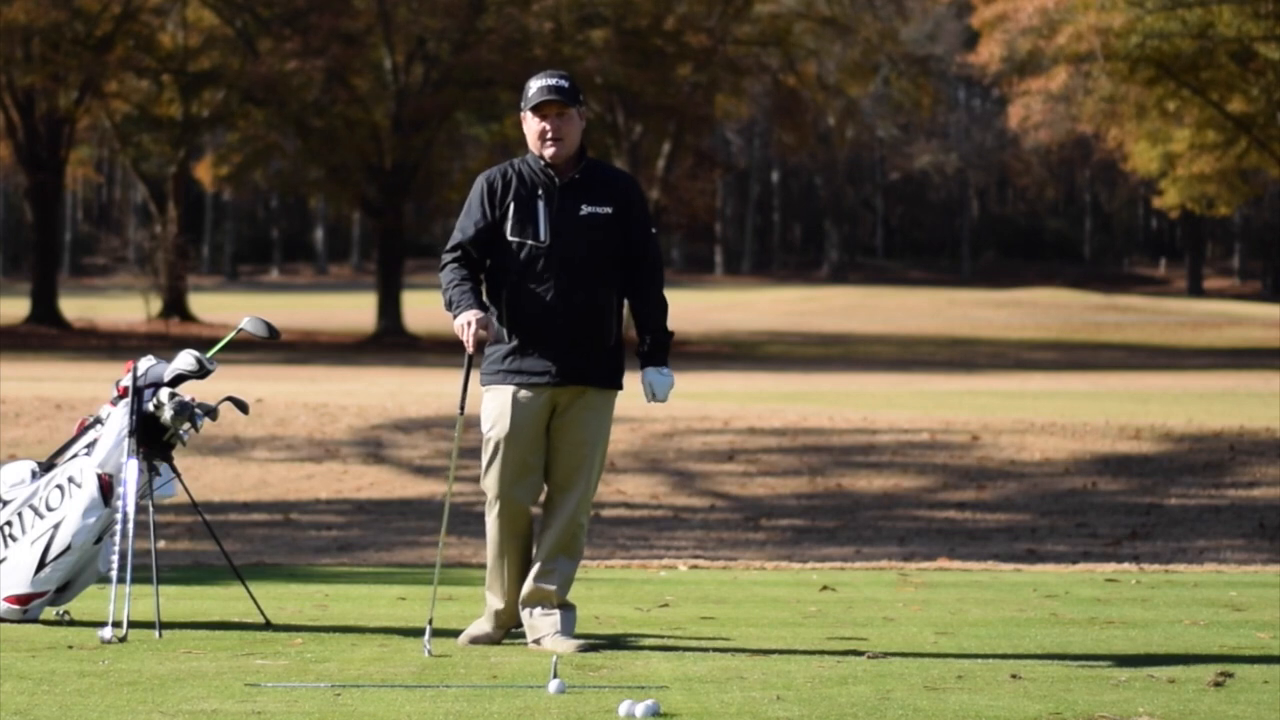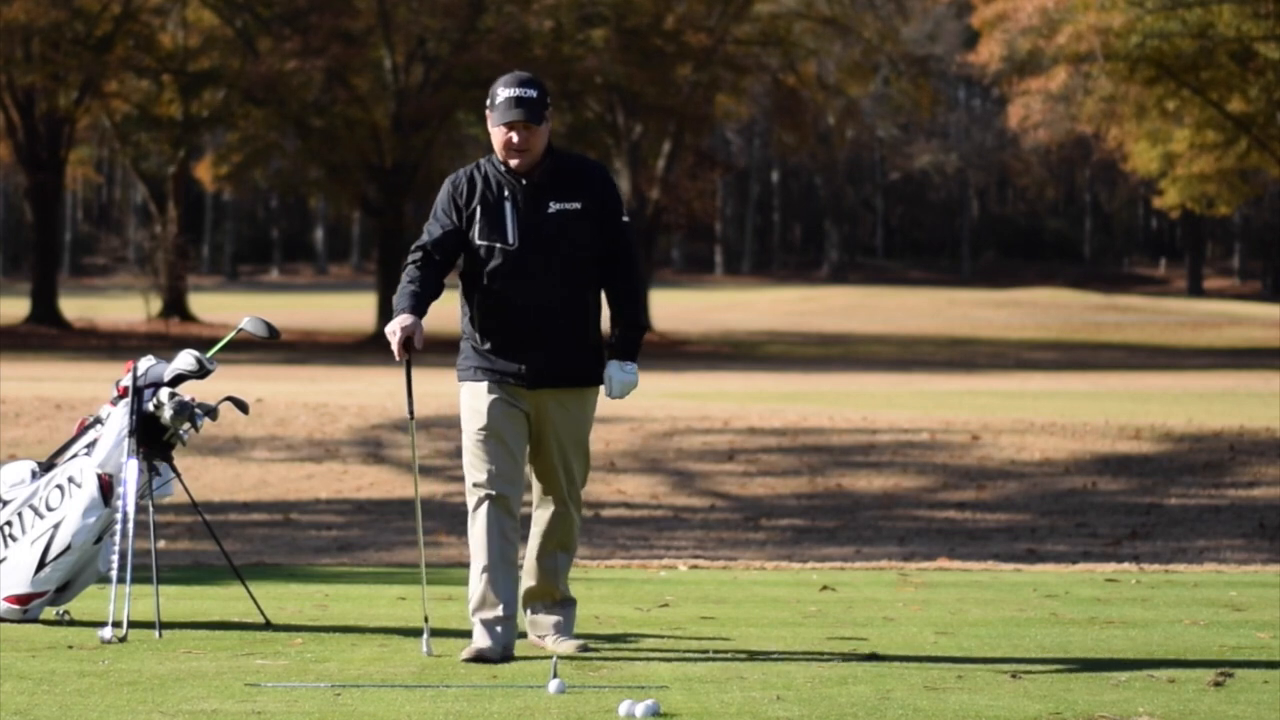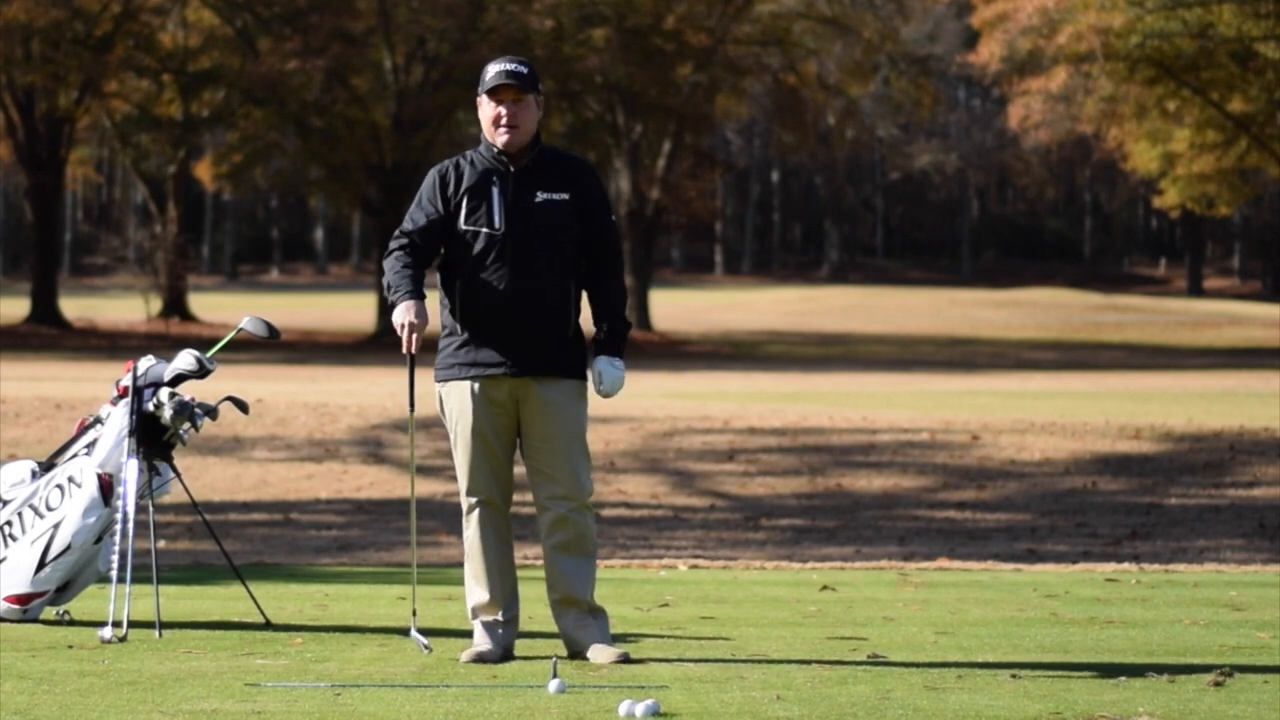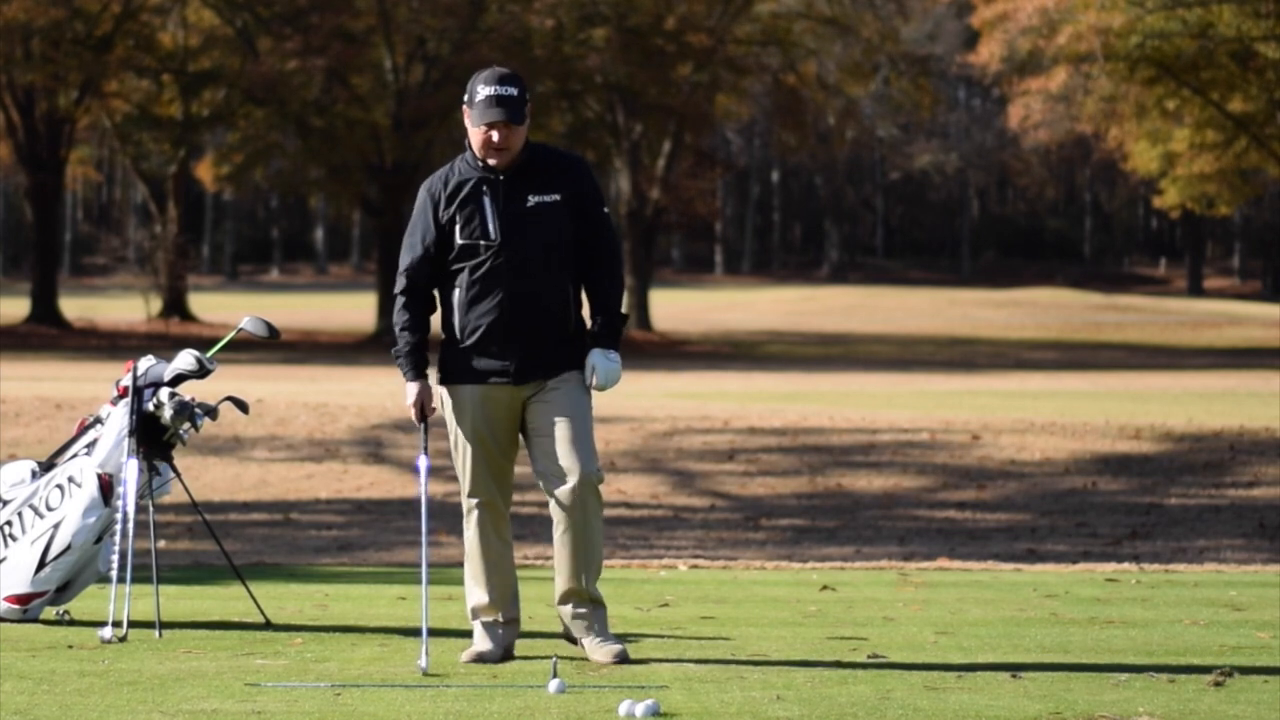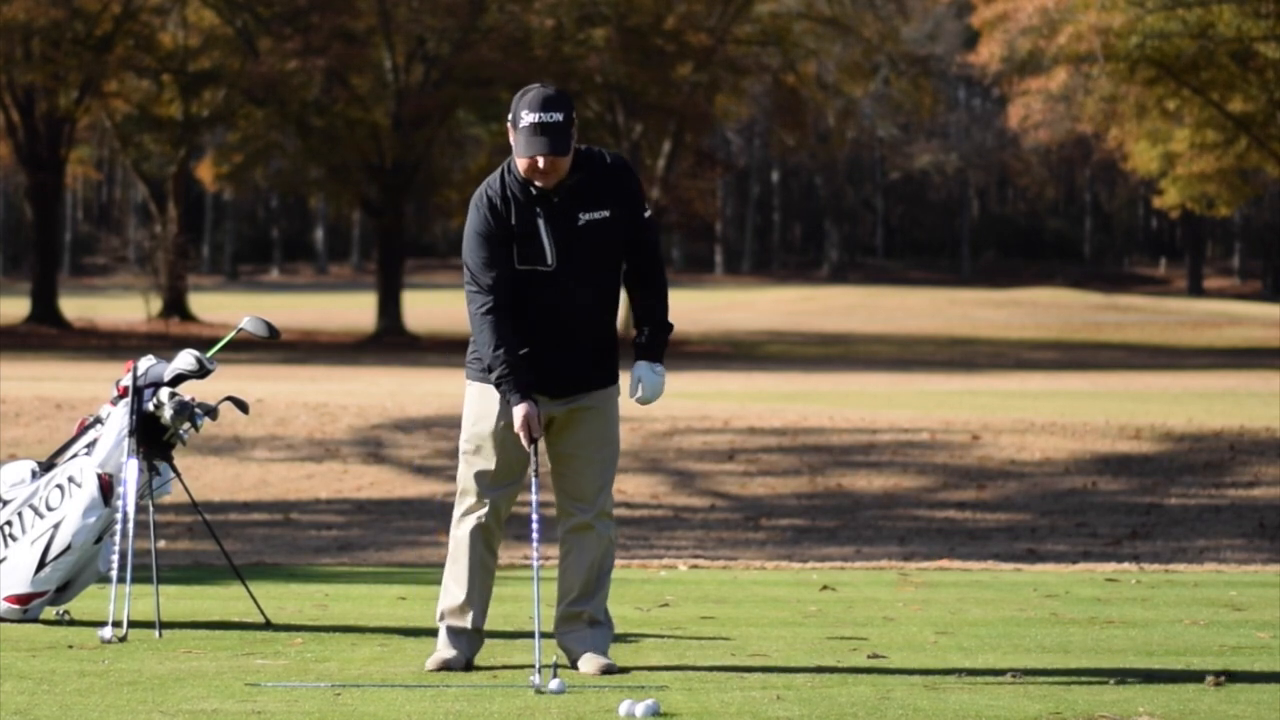
dt=1s
person 1, frame 1
left shoulder: (618, 191)
right shoulder: (497, 185)
left elbow: (644, 279)
right elbow: (459, 257)
left wrist: (654, 354)
right wrist: (467, 304)
left hip: (591, 374)
right hip: (513, 366)
left knee: (571, 498)
right knee: (506, 495)
left ankle: (545, 612)
right ankle: (503, 606)
person 1, frame 2
left shoulder: (589, 182)
right shoulder: (465, 187)
left elbow: (622, 269)
right elbow: (429, 255)
left wrist: (625, 347)
right wrist: (409, 308)
left hip: (570, 372)
right hip: (490, 370)
left knee: (560, 497)
right knee: (491, 493)
left ankle: (546, 611)
right ankle: (493, 626)
person 1, frame 3
left shoulder: (575, 178)
right shoulder: (450, 178)
left elbow: (605, 267)
right elbow: (406, 246)
left wrist: (611, 346)
right wrist: (407, 295)
left hip: (555, 368)
right hip: (471, 365)
left knee: (567, 498)
right knee: (483, 500)
left ankle: (583, 627)
right ankle: (493, 627)
person 1, frame 4
left shoulder: (567, 174)
right shoulder: (441, 190)
left elbow: (602, 259)
right elbow: (412, 287)
left wrist: (606, 338)
right wrist: (413, 369)
left hip: (558, 367)
right hip: (473, 374)
left knee: (576, 482)
right knee: (484, 503)
left ankle: (584, 617)
right ankle: (493, 627)
person 1, frame 5
left shoulder: (614, 179)
right shoulder: (491, 201)
left elbow: (645, 266)
right elbow: (487, 304)
left wrist: (650, 349)
right wrist: (515, 392)
left hip: (589, 380)
right hip: (503, 377)
left knee: (589, 510)
right knee: (480, 500)
left ankle: (584, 636)
right ankle: (458, 634)
